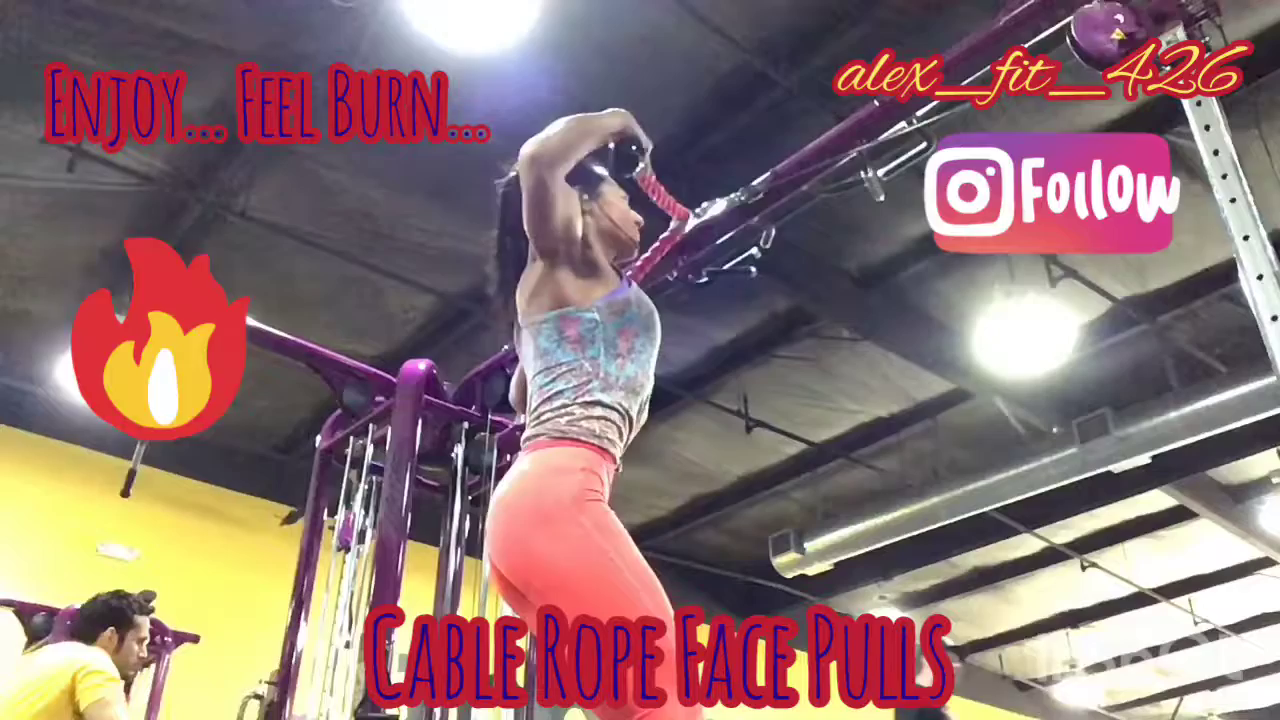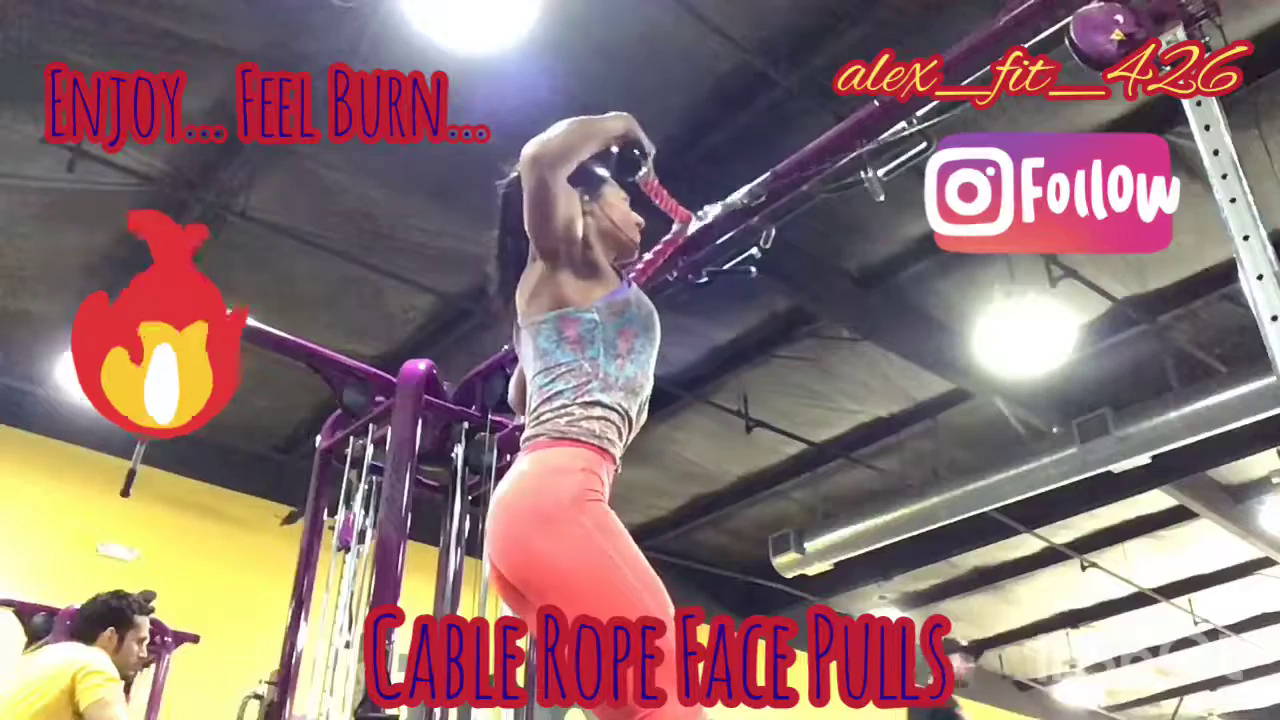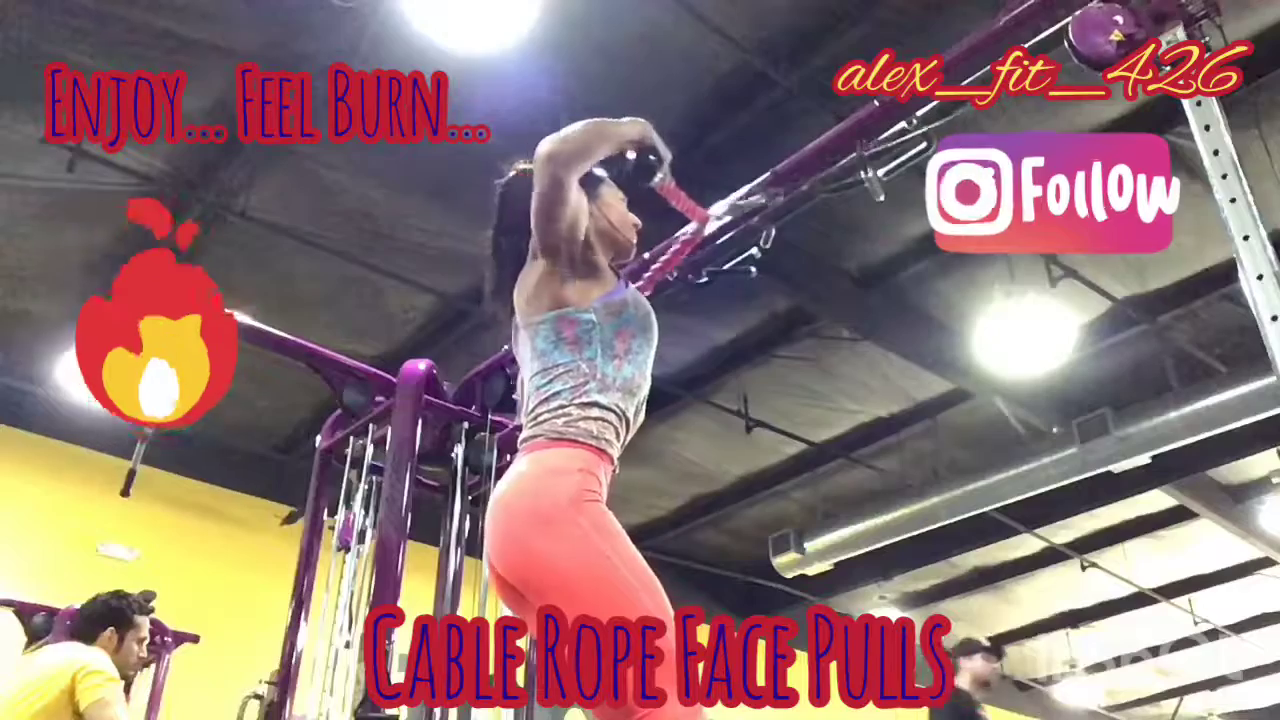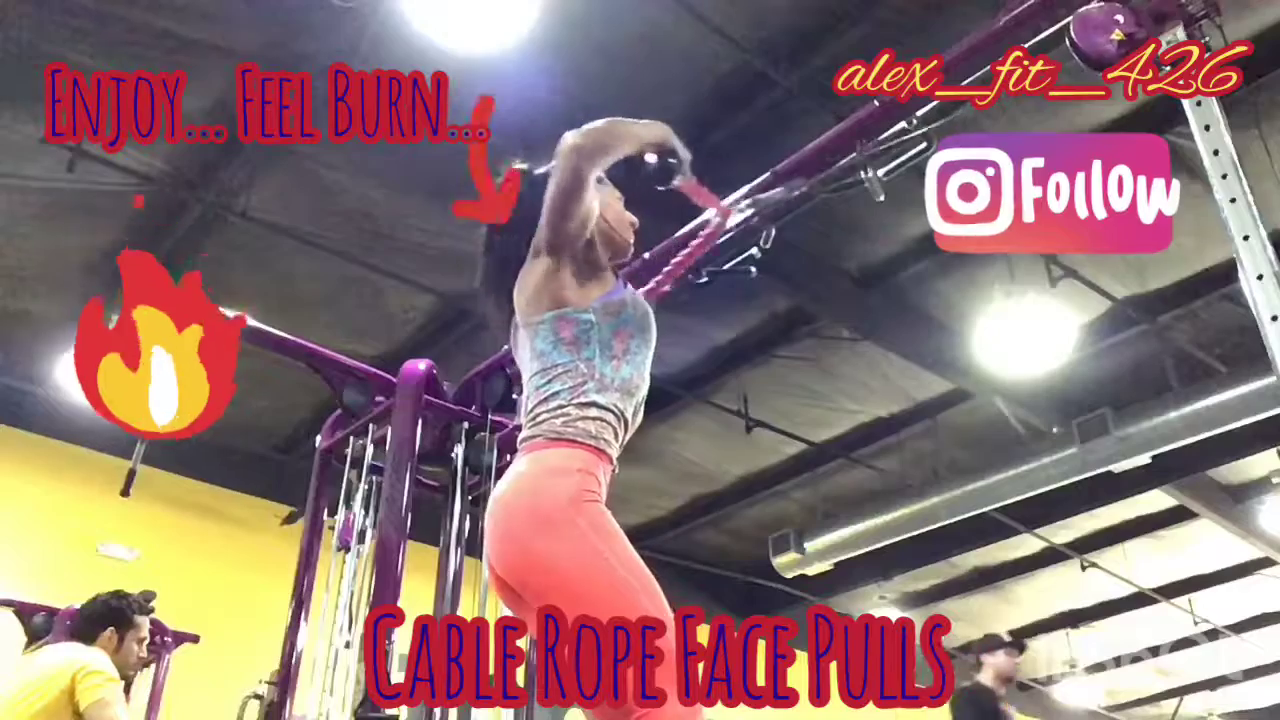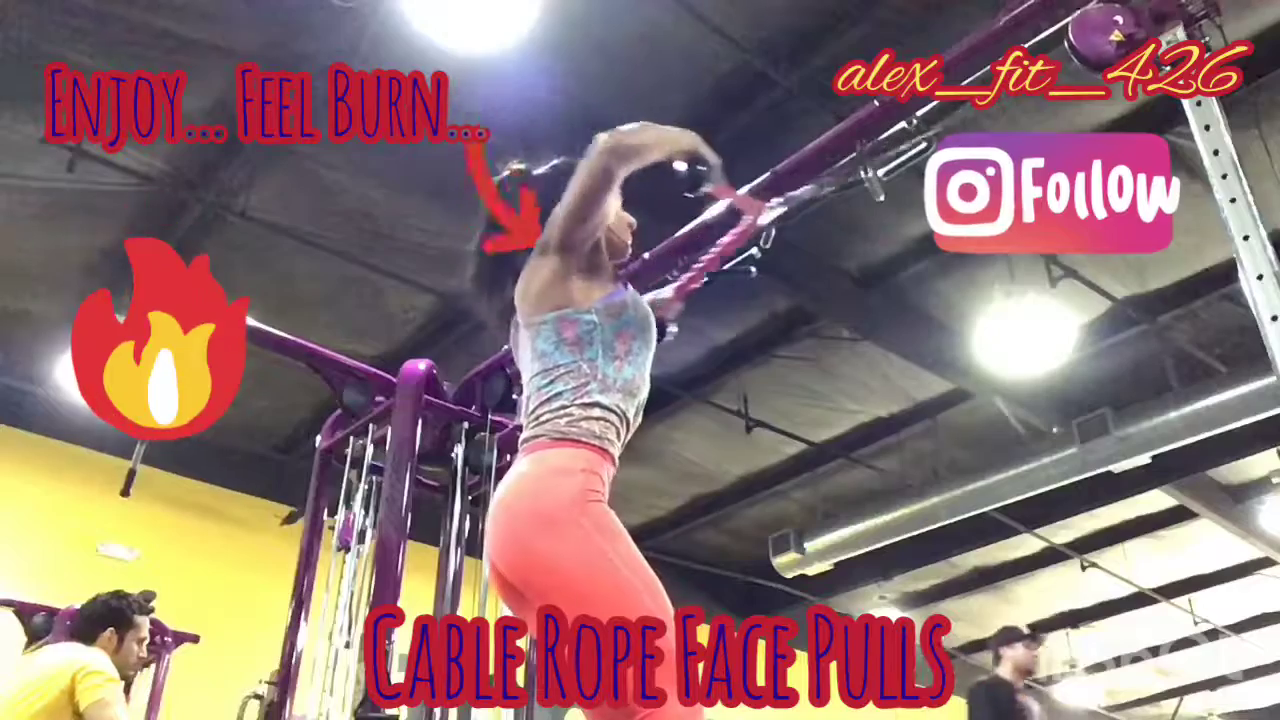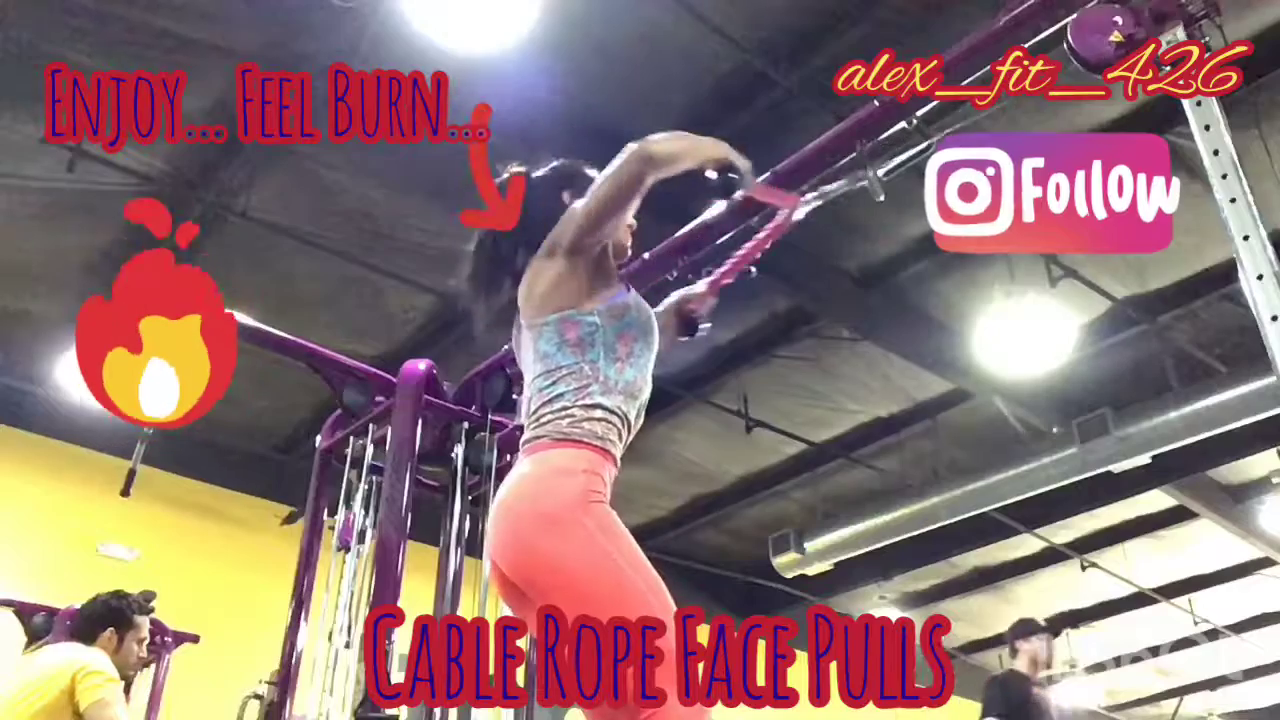
dt=0.1s
person 1, frame 1
left shoulder: (560, 291)
right shoulder: (565, 255)
right elbow: (538, 158)
right wrist: (615, 123)
left hip: (536, 507)
right hip: (555, 496)
person 1, frame 2
left shoulder: (568, 291)
right shoulder: (564, 256)
right elbow: (539, 159)
right wrist: (615, 127)
left hip: (536, 506)
right hip: (556, 495)
person 1, frame 3
left shoulder: (552, 289)
right shoulder: (563, 253)
right elbow: (556, 154)
left wrist: (618, 314)
right wrist: (636, 132)
left hip: (534, 508)
right hip: (554, 497)
person 1, frame 4
left shoulder: (563, 292)
right shoulder: (562, 253)
right elbow: (578, 150)
left wrist: (620, 313)
right wrist: (655, 134)
left hip: (533, 508)
right hip: (554, 497)
person 1, frame 5
left shoulder: (544, 291)
right shoulder: (564, 251)
right elbow: (613, 149)
left wrist: (640, 315)
right wrist: (690, 143)
left hip: (530, 508)
right hip: (555, 497)
person 1, frame 6
left shoulder: (552, 296)
right shoulder: (568, 251)
right elbow: (643, 159)
left wrist: (666, 316)
right wrist: (718, 152)
left hip: (533, 508)
right hip: (559, 497)
